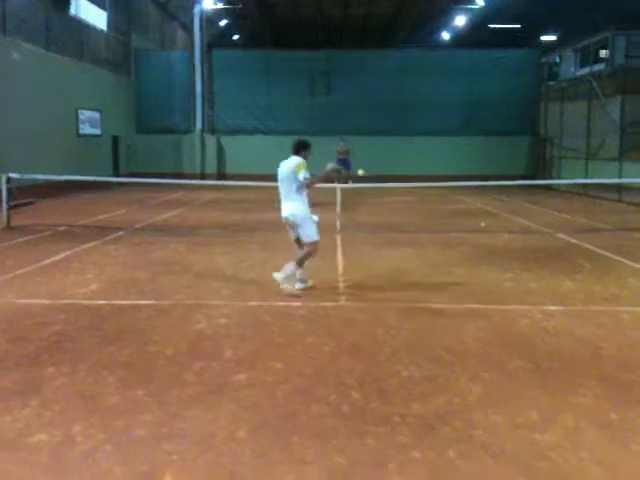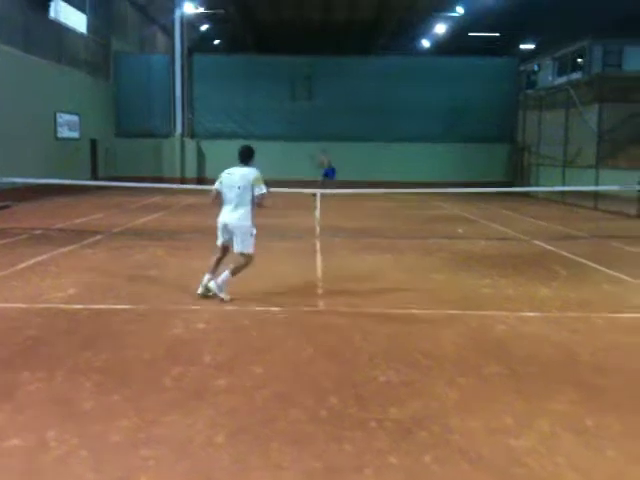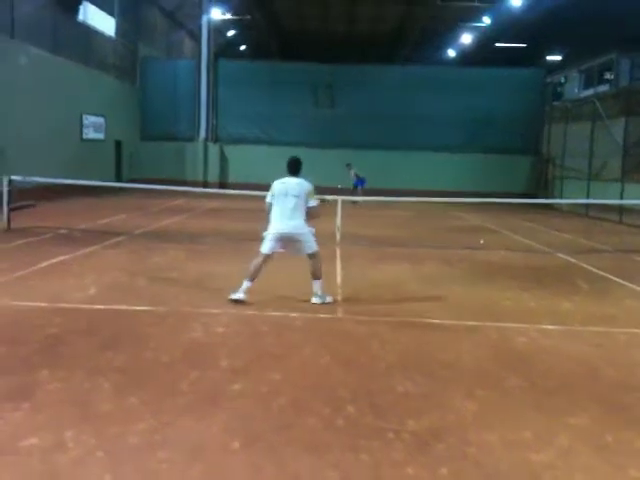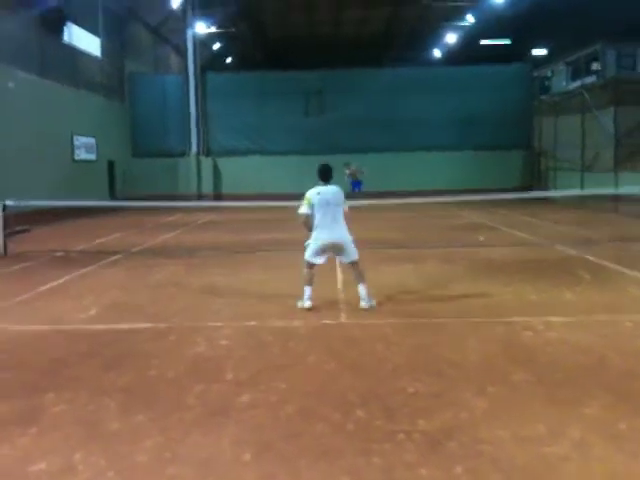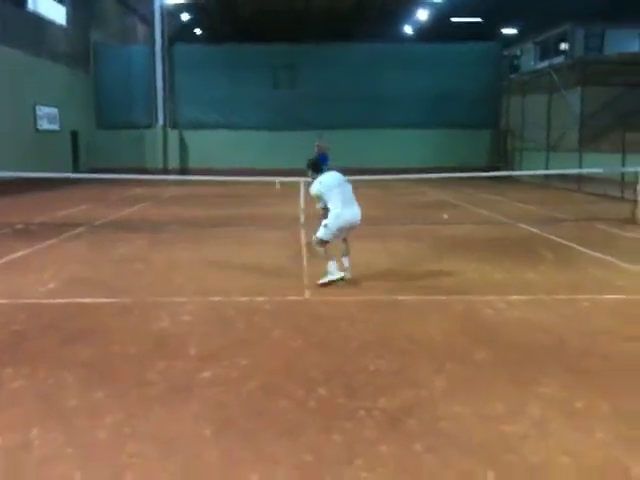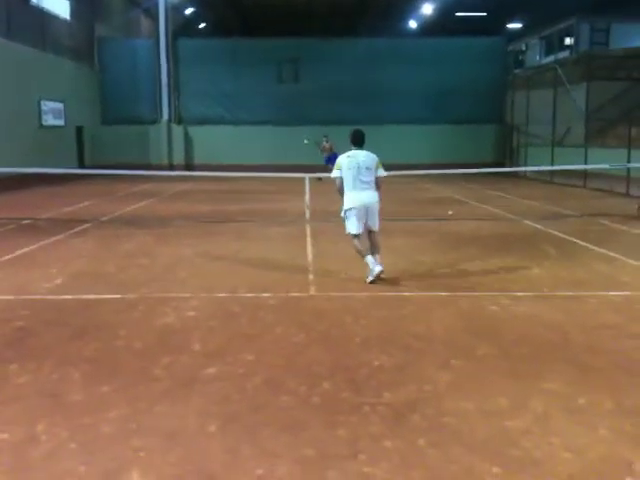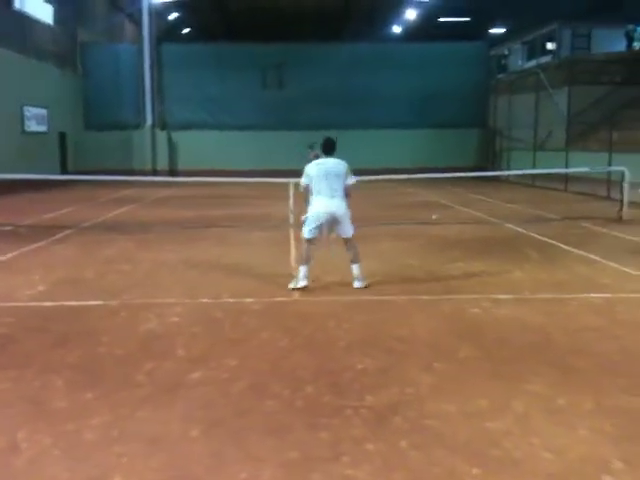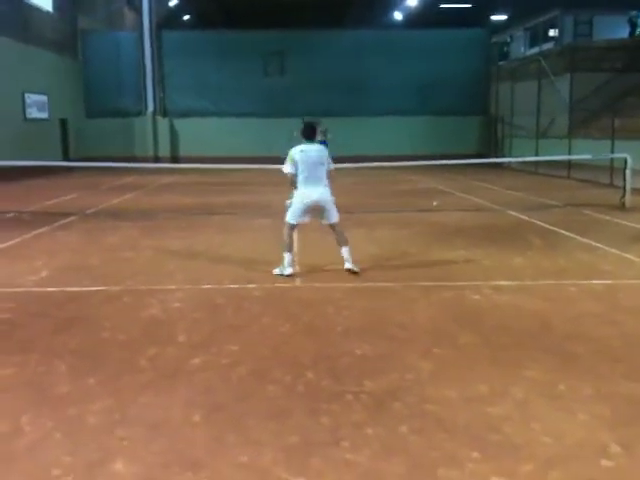
dt=0.5s
person 1, frame 1
left shoulder: (282, 165)
right shoulder: (298, 163)
right elbow: (307, 183)
right wrist: (328, 172)
left hip: (286, 211)
right hip: (299, 212)
left knee: (301, 245)
right knee: (312, 247)
left ankle: (301, 280)
right ankle: (286, 274)
person 1, frame 2
left shoulder: (226, 173)
right shoulder: (254, 174)
left elbow: (215, 197)
right elbow: (259, 201)
right wrist: (255, 203)
left hip: (224, 219)
right hip: (241, 221)
left knee: (221, 253)
right knee: (247, 258)
left ankle: (205, 285)
right ankle: (220, 283)
person 1, frame 3
left shoulder: (276, 184)
right shoulder: (307, 186)
left elbow: (269, 208)
right elbow: (312, 212)
right wrist: (301, 215)
left hip: (277, 227)
right hip: (299, 228)
left knee: (262, 258)
right knee: (314, 257)
left ankle: (242, 292)
right ankle: (318, 295)
person 1, frame 4
left shoulder: (310, 194)
right shoulder: (339, 192)
left elbow: (305, 220)
right elbow: (343, 214)
left wrist: (310, 229)
left hip: (320, 236)
right hip: (341, 235)
left knee: (308, 266)
right knee: (355, 265)
left ankle: (307, 300)
right ankle: (365, 299)
person 1, frame 5
left shoulder: (314, 188)
right shoulder: (337, 174)
left elbow: (325, 209)
left wrist: (325, 222)
left hip: (340, 215)
right hip: (356, 213)
left knee: (318, 242)
right knee: (343, 237)
left ankle: (333, 272)
right ankle: (345, 270)
person 1, frame 6
left shoulder: (342, 159)
right shoulder: (374, 158)
left elbow: (339, 186)
right elbow: (378, 184)
left wrist: (346, 198)
left hip: (353, 200)
right hip: (371, 198)
left knee: (356, 237)
right knee: (372, 234)
left ankle: (374, 267)
right ankle: (375, 265)
person 1, frame 7
left shoulder: (311, 166)
right shoulder: (343, 166)
left elbow: (305, 191)
right elbow: (347, 192)
left wrist: (311, 203)
left hip: (318, 208)
right hip: (338, 208)
left knee: (307, 242)
right knee: (350, 242)
left ankle: (302, 278)
right ankle: (358, 278)
person 1, frame 8
left shoulder: (294, 152)
right shoulder: (324, 150)
left elbow: (291, 180)
right elbow: (327, 174)
left wrist: (297, 188)
left hip: (303, 195)
right hip: (323, 194)
left knee: (288, 228)
right knee: (336, 227)
left ankle: (287, 266)
right ankle: (348, 262)
